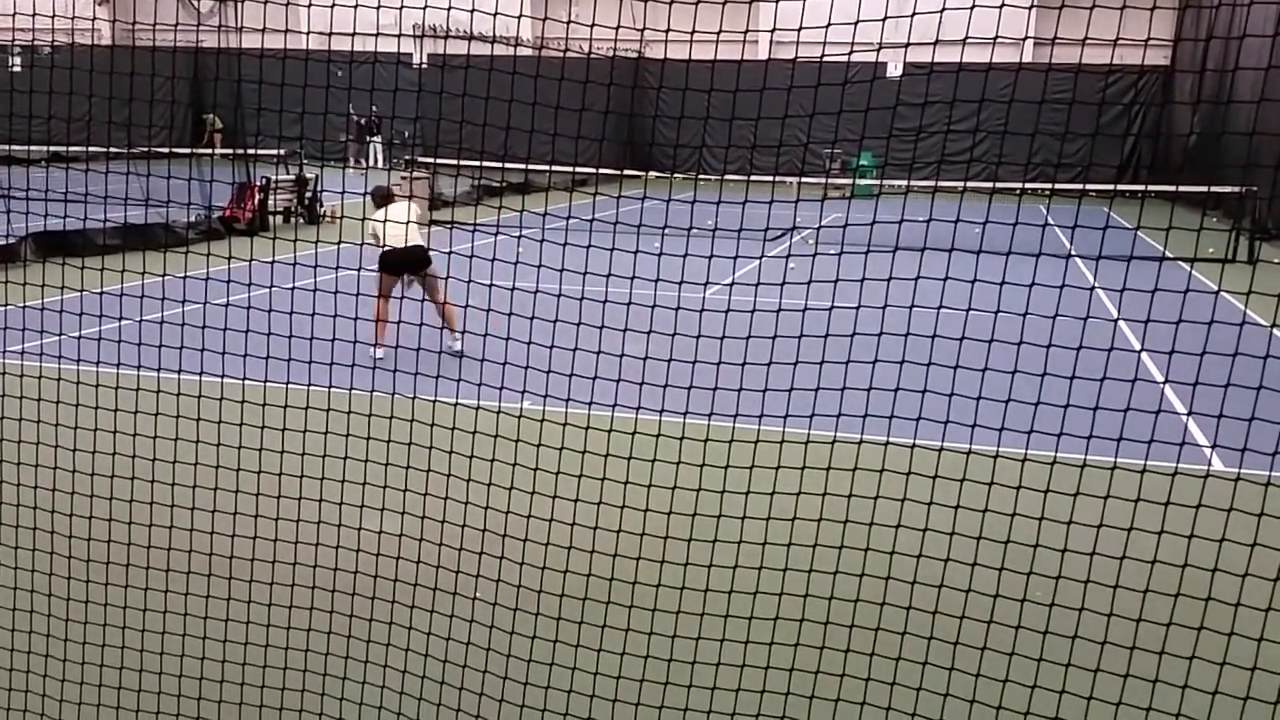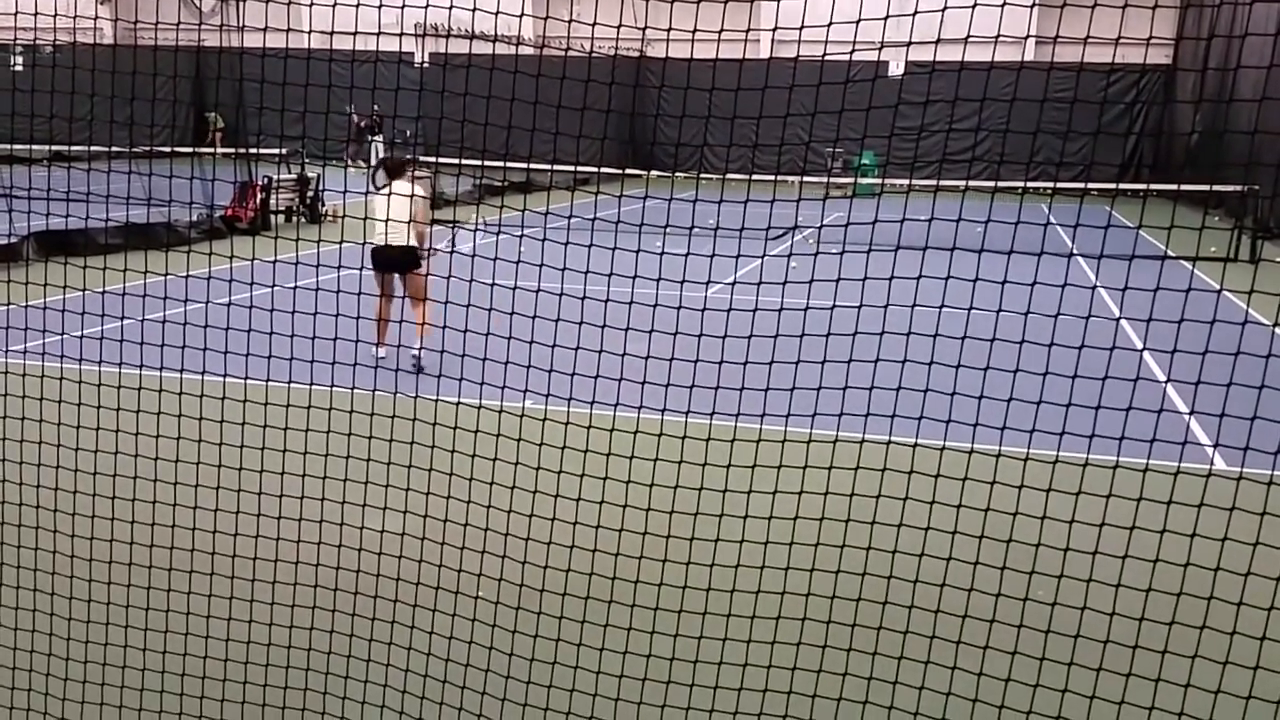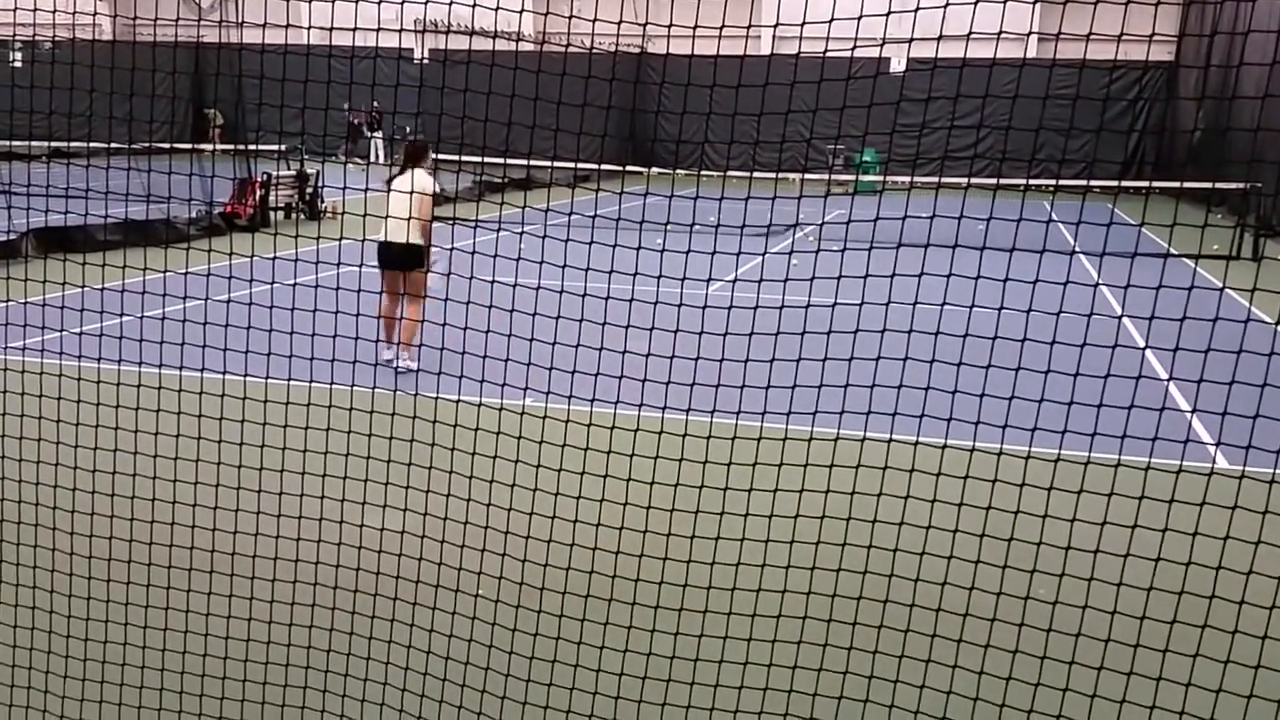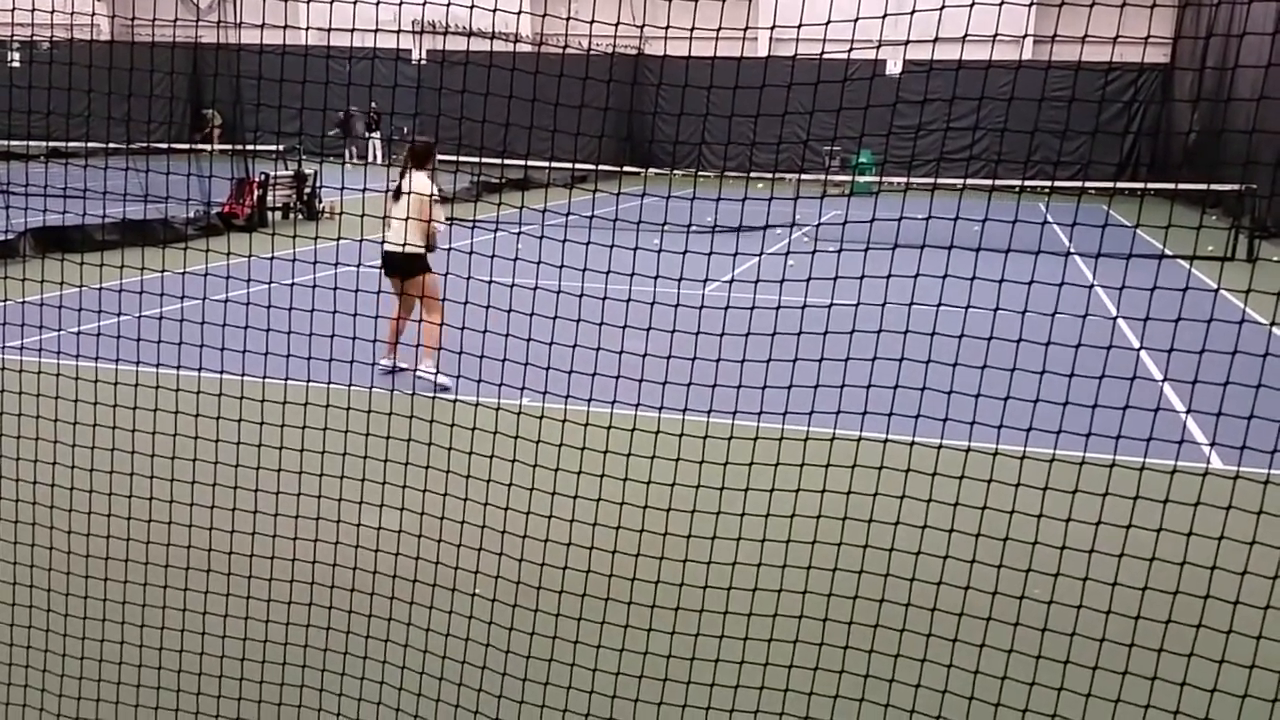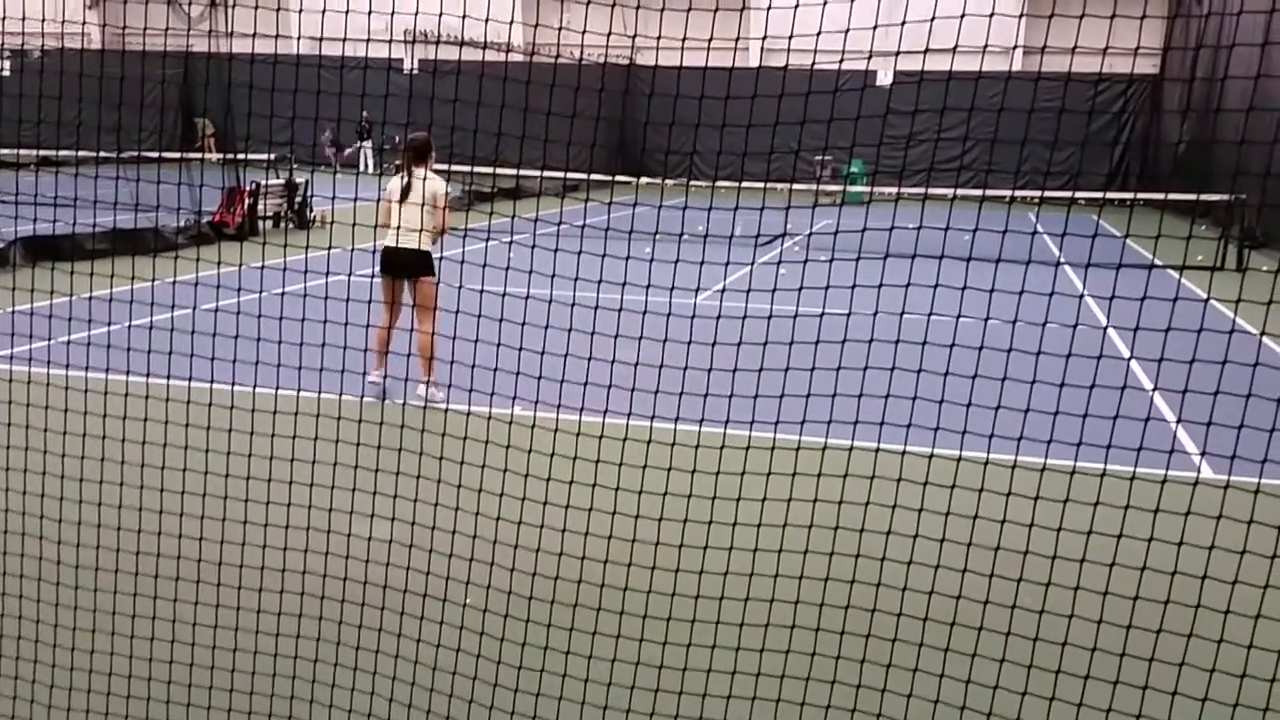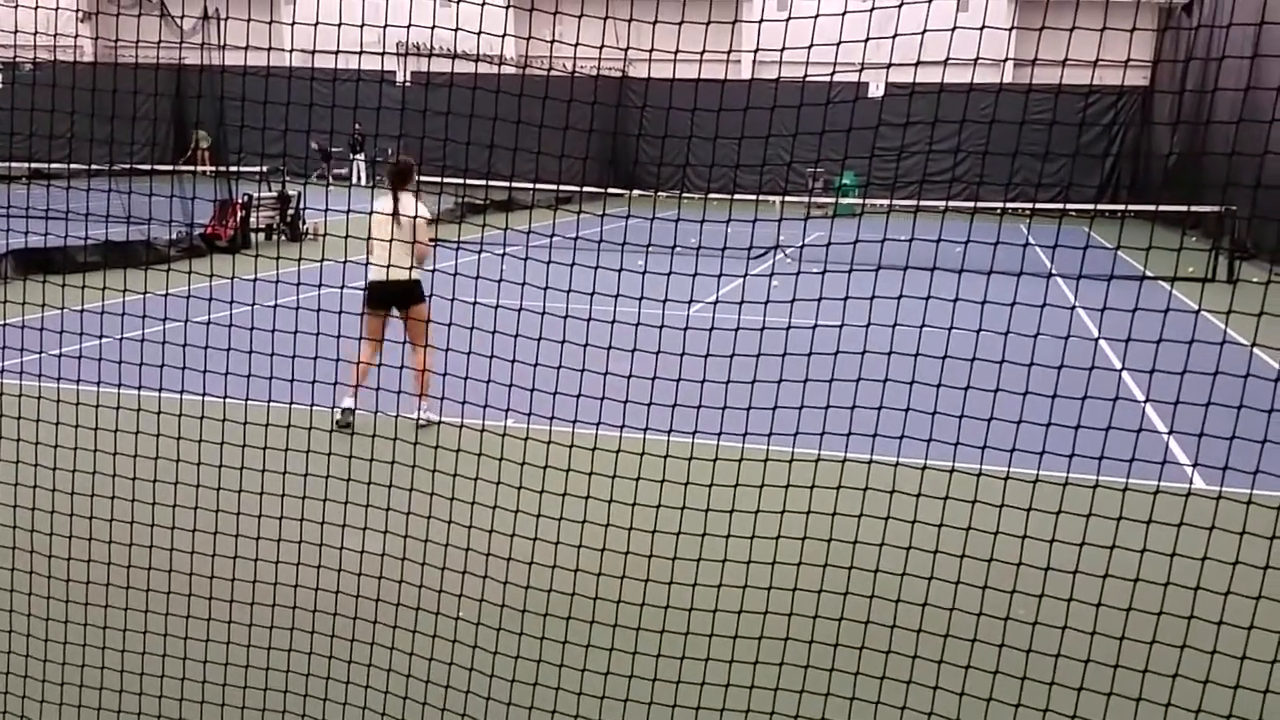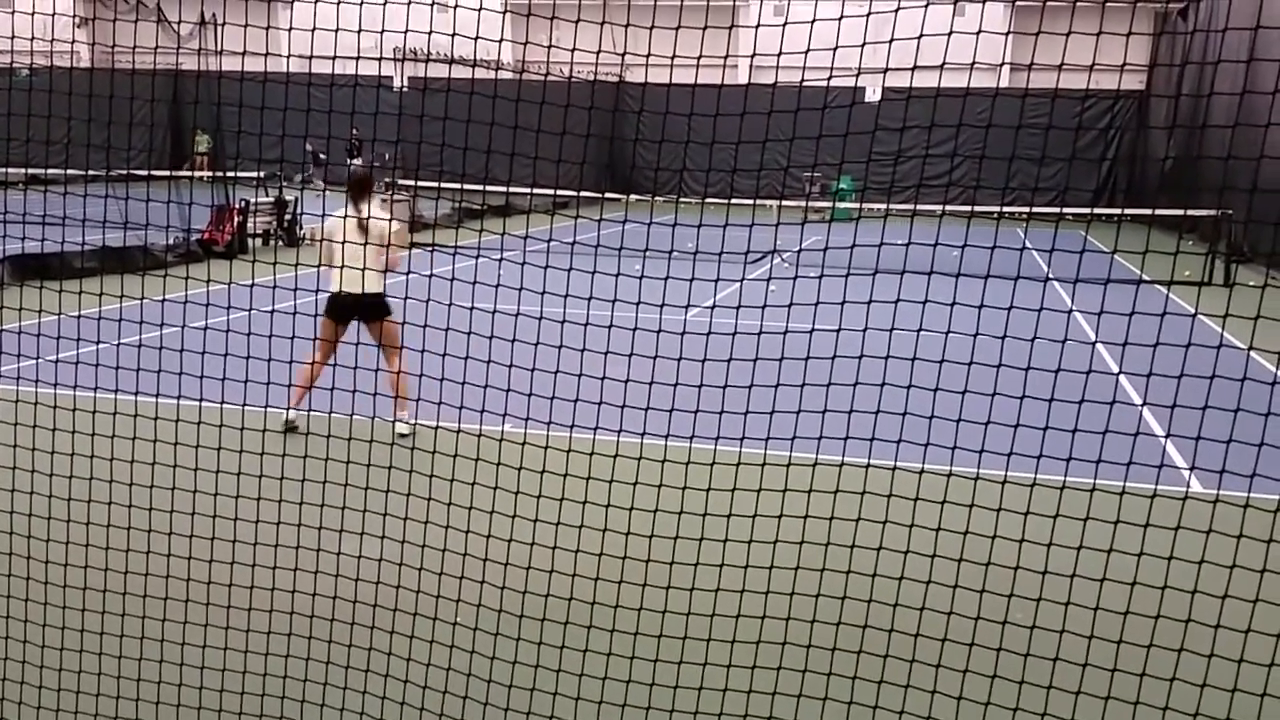
dt=0.3s
person 1, frame 1
left shoulder: (375, 217)
right shoulder: (409, 206)
right wrist: (412, 272)
left hip: (391, 254)
right hip: (417, 251)
left knee: (383, 298)
right knee: (437, 296)
left ankle: (378, 347)
right ankle: (456, 339)
person 1, frame 2
left shoulder: (379, 195)
right shoulder: (417, 191)
right elbow: (421, 229)
right wrist: (422, 248)
left hip: (380, 250)
right hip: (405, 250)
left knee: (385, 298)
right knee: (419, 303)
left ankle: (380, 345)
right ankle: (417, 347)
person 1, frame 3
left shoulder: (396, 179)
right shoulder: (427, 181)
left elbow: (394, 215)
right elbow: (425, 221)
right wrist: (427, 246)
left hip: (386, 245)
right hip: (409, 246)
left knee: (390, 298)
right knee: (414, 302)
left ankle: (389, 348)
right ankle: (404, 356)
person 1, frame 4
left shoulder: (400, 183)
right shoulder: (428, 186)
left elbow: (390, 220)
right elbow: (429, 227)
right wrist: (430, 244)
left hip: (390, 254)
right hip: (412, 256)
left knee: (404, 306)
right knee: (434, 312)
left ankle: (389, 358)
right ankle: (427, 366)
person 1, frame 5
left shoulder: (394, 182)
right shoulder: (436, 184)
left elbow: (383, 222)
right elbow: (442, 227)
left hip: (390, 252)
right hip: (418, 255)
left knee: (389, 316)
right knee: (426, 321)
left ankle: (377, 372)
right ankle: (426, 384)
person 1, frame 6
left shoulder: (376, 207)
right shoulder: (419, 210)
left elbow: (371, 248)
right elbow: (424, 254)
left hip: (377, 283)
right hip: (406, 284)
left knee: (370, 349)
right knee: (420, 346)
left ankle: (349, 399)
right ankle: (422, 408)
person 1, frame 7
left shoulder: (334, 220)
right shoulder: (386, 220)
left elbow: (326, 261)
right elbow: (392, 262)
left hip: (340, 296)
right hip: (371, 297)
left knee: (319, 357)
right knee: (395, 356)
left ankle: (292, 411)
right ankle: (402, 419)
